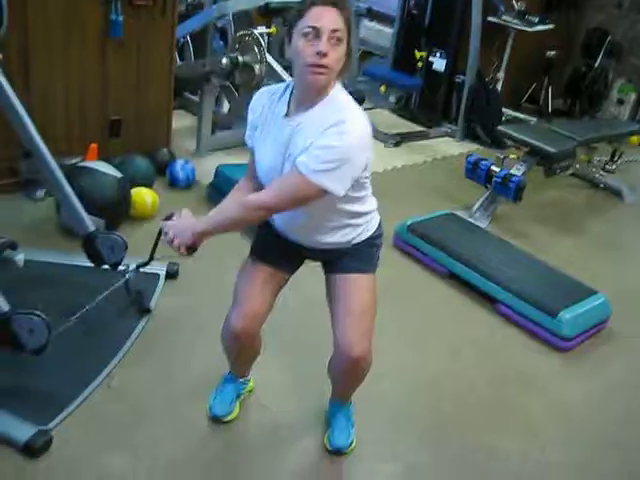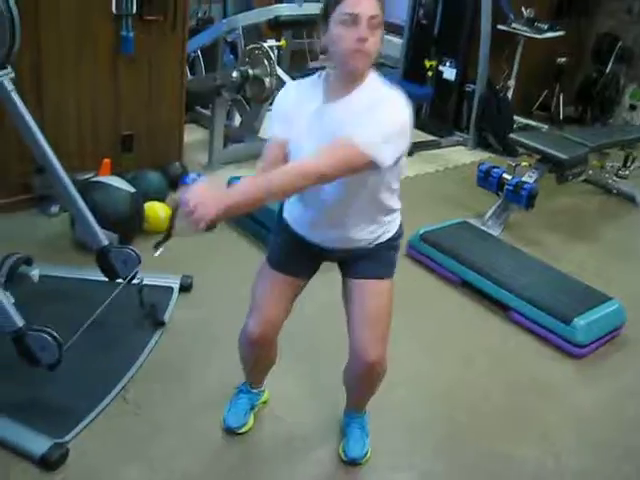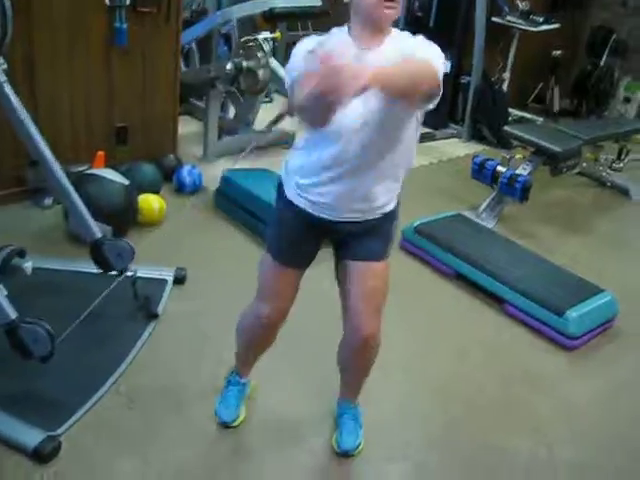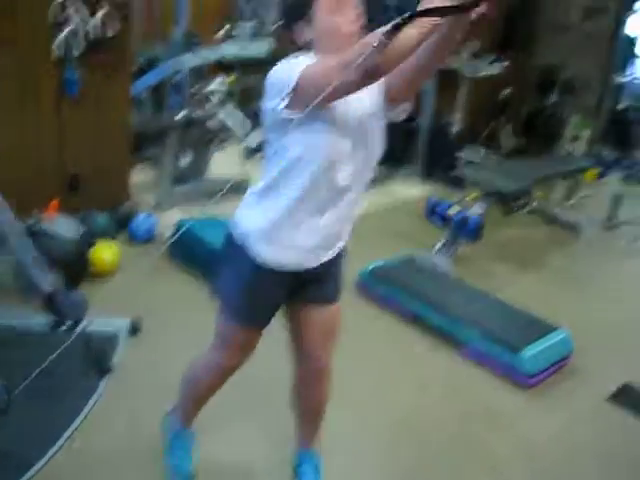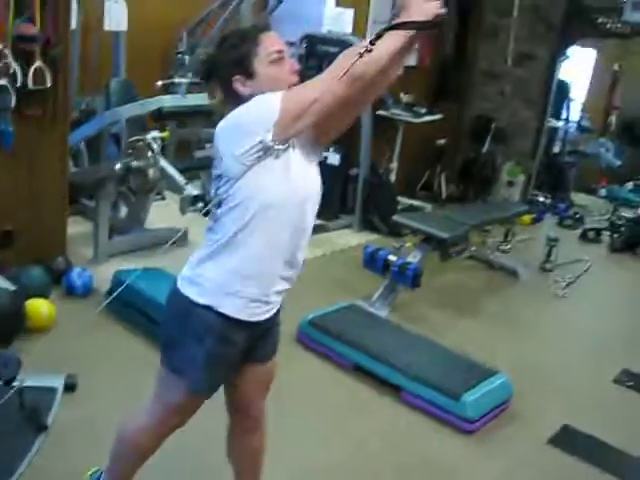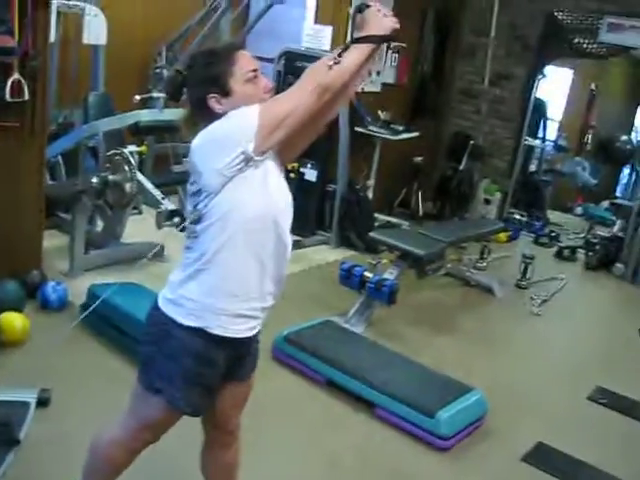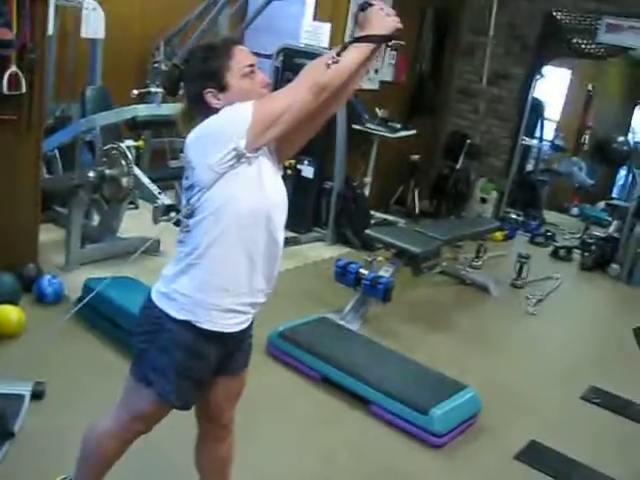
dt=0.2s
person 1, frame 1
left shoulder: (347, 129)
right shoulder: (265, 101)
left elbow: (269, 202)
right elbow: (254, 180)
left wrist: (198, 227)
right wrist: (203, 223)
left hip: (349, 239)
right hip: (285, 229)
left knee: (355, 352)
right knee: (239, 326)
left ankle: (340, 405)
right ankle: (239, 377)
person 1, frame 2
left shoulder: (391, 109)
right shoulder: (294, 94)
left elbow: (316, 172)
right elbow: (268, 170)
left wrist: (226, 198)
right wrist: (226, 199)
left hip: (369, 241)
right hip: (301, 228)
left knee: (370, 357)
right knee: (258, 330)
left ankle: (355, 415)
right ankle: (252, 389)
person 1, frame 3
left shoulder: (421, 53)
right shoulder: (316, 50)
left elbow: (418, 82)
right elbow: (308, 106)
left wrist: (368, 74)
right wrist: (325, 89)
left hip: (371, 214)
right hip: (304, 202)
left knee: (364, 332)
right knee: (267, 312)
left ankle: (348, 405)
right ankle: (238, 378)
person 1, frame 4
left shoulder: (375, 88)
right shoulder: (289, 76)
left elbow: (417, 70)
right elbow: (363, 67)
left hip: (321, 255)
right hip: (263, 250)
left knee: (315, 366)
right knee: (225, 359)
right ankle: (179, 425)
person 1, frame 5
left shoulder: (300, 131)
right shoulder: (244, 123)
left elbow: (361, 90)
right elbow: (343, 78)
left hip: (260, 311)
right hip: (209, 308)
left knee: (249, 416)
right knee: (168, 415)
person 1, frame 6
left shoulder: (263, 148)
right shoulder: (220, 140)
left elbow: (324, 103)
right elbow: (315, 90)
left wrist: (370, 41)
left hip: (239, 329)
right hip: (192, 327)
left knee: (224, 431)
right knee: (141, 429)
person 1, frame 7
left shoulder: (260, 146)
right shoulder: (214, 135)
left elbow: (325, 102)
right elbow: (313, 89)
left wrist: (371, 42)
left hip: (233, 323)
right hip: (185, 321)
left knee: (218, 423)
right knee: (133, 420)
